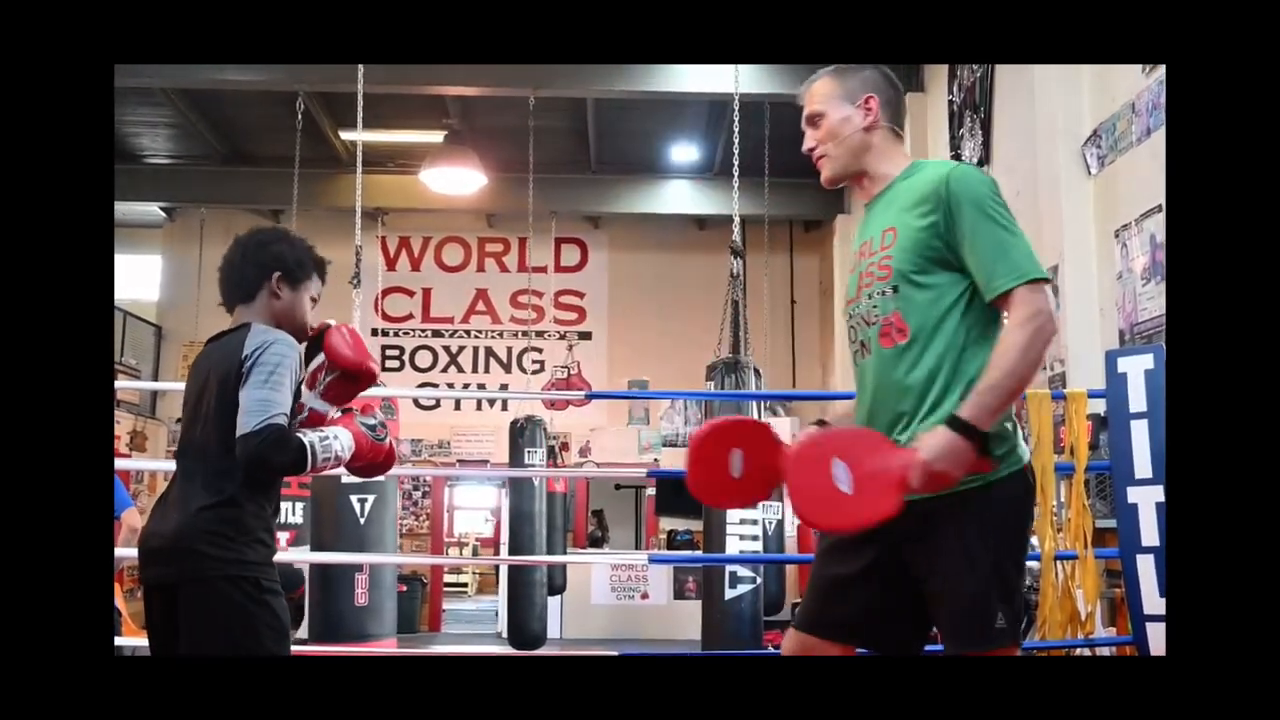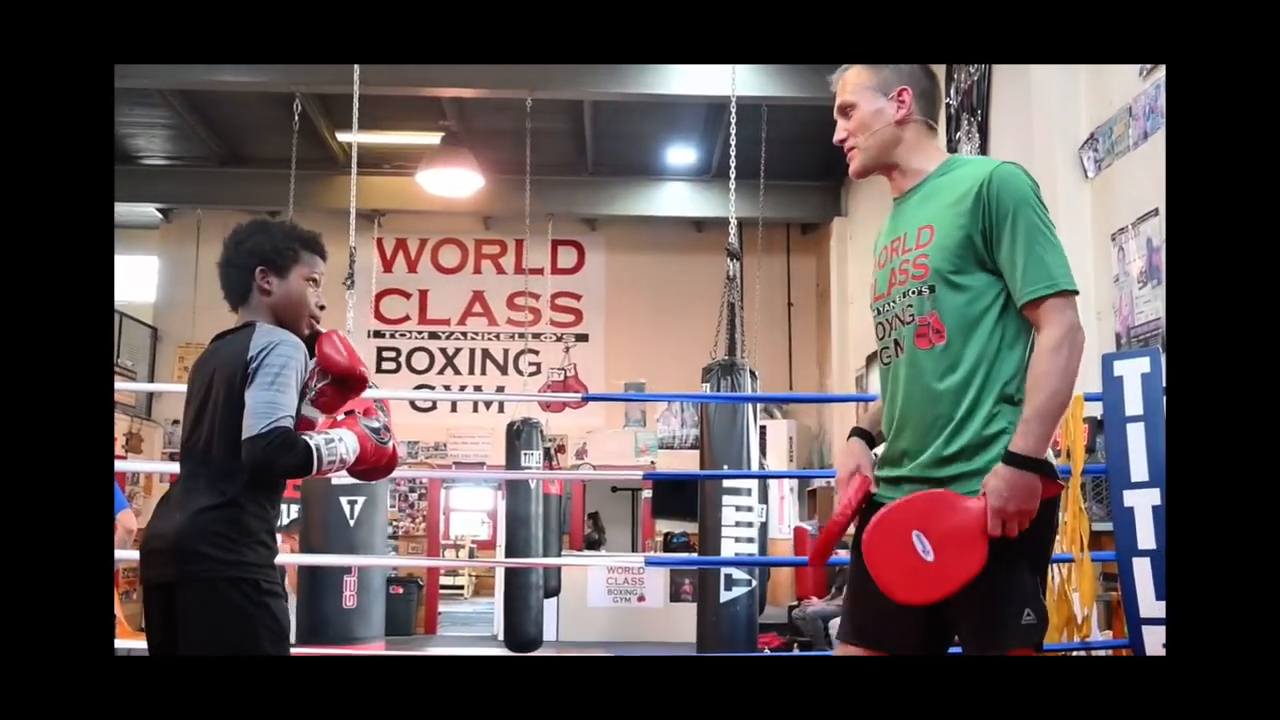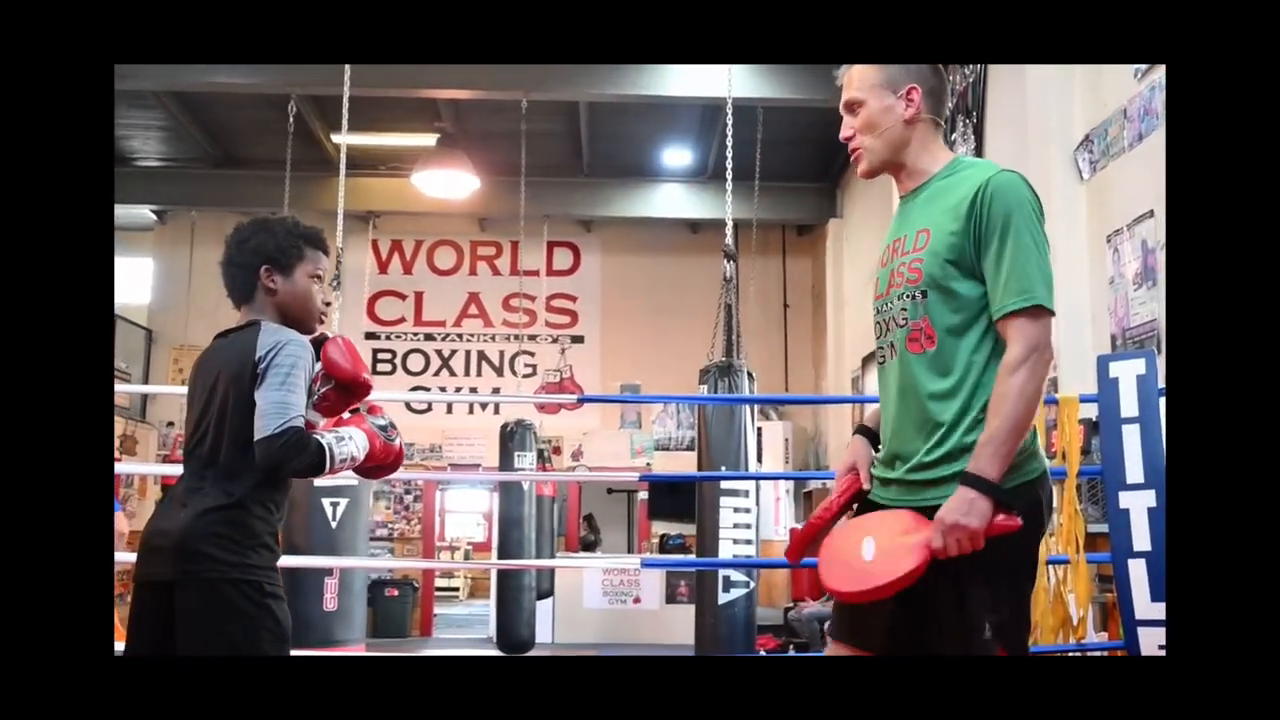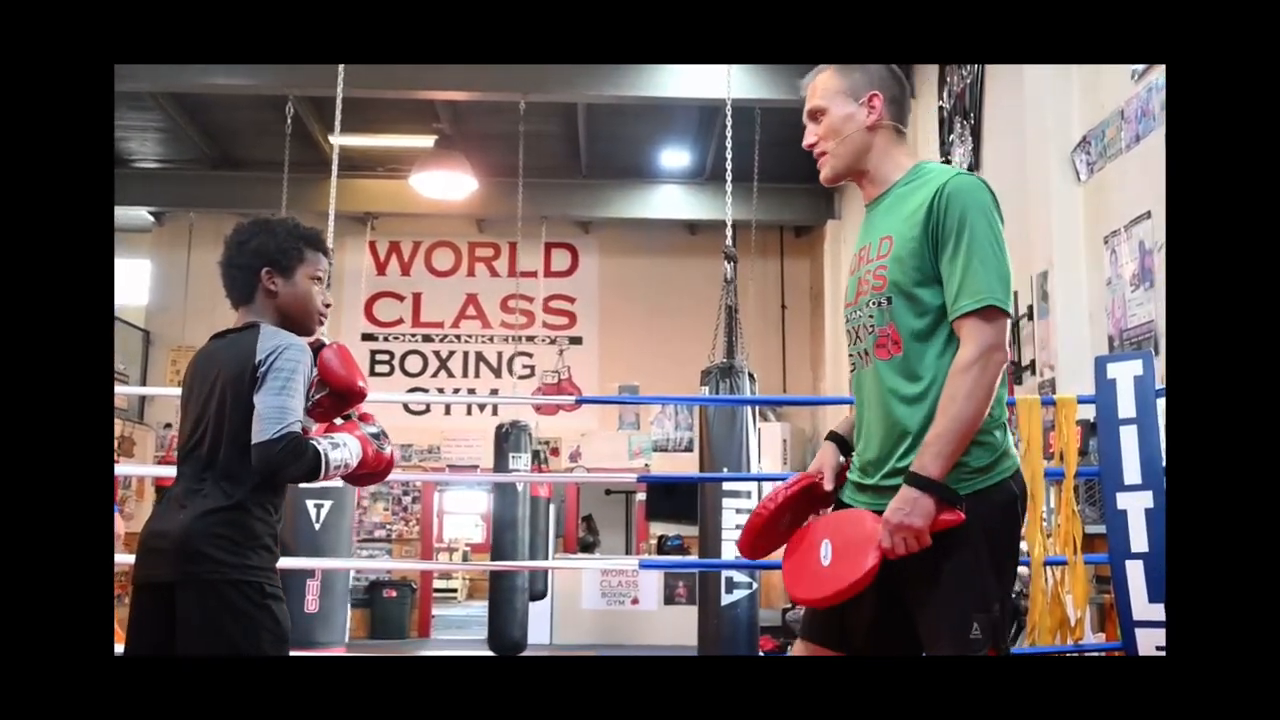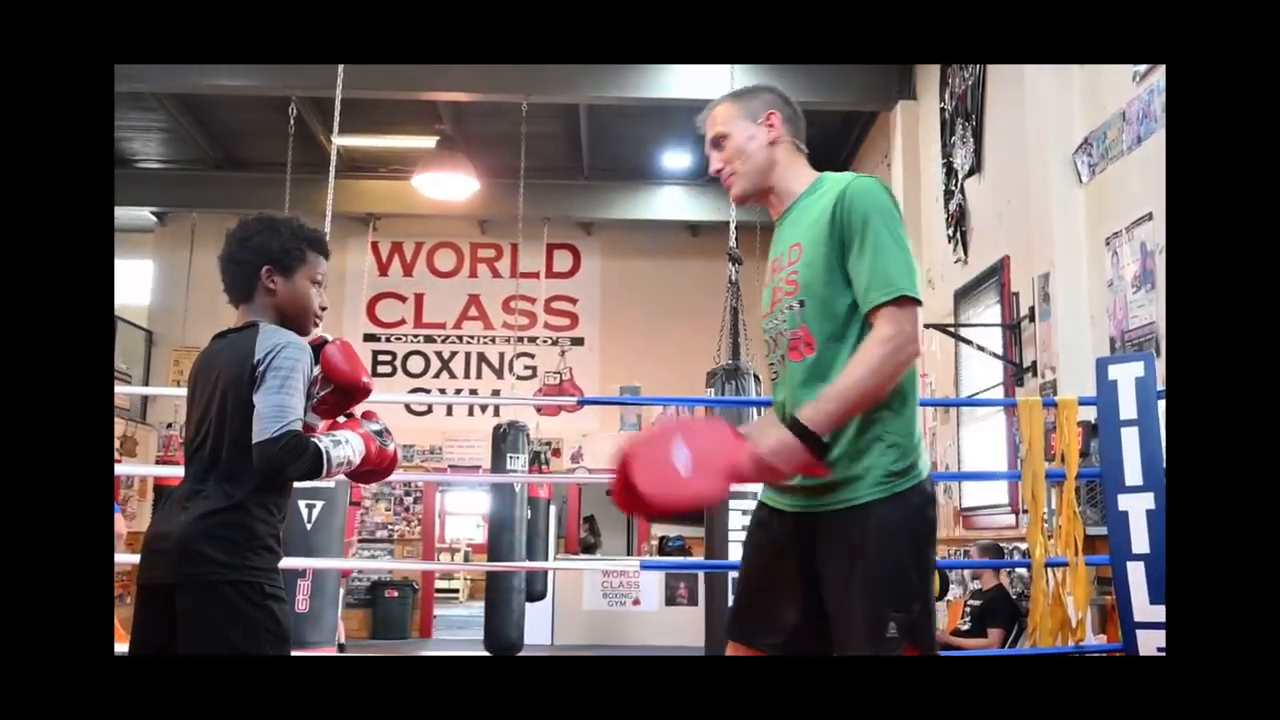
dt=0.4s
person 1, frame 1
left shoulder: (951, 185)
right shoulder: (869, 226)
left elbow: (1033, 315)
left wrist: (964, 428)
left hip: (963, 484)
left knee: (983, 649)
right knee: (806, 646)
person 1, frame 2
left shoulder: (992, 185)
right shoulder: (893, 225)
left elbow: (1061, 329)
left wrist: (1021, 460)
right wrist: (864, 436)
left hip: (987, 491)
right hip: (895, 494)
left knee: (1002, 649)
right knee: (862, 647)
person 1, frame 3
left shoulder: (993, 190)
right shoulder: (903, 220)
left elbow: (1029, 347)
left wrist: (978, 483)
right wrist: (869, 433)
left hip: (980, 495)
right hip: (893, 492)
right knee: (848, 645)
person 1, frame 4
left shoulder: (950, 194)
right shoulder: (872, 223)
left elbow: (985, 347)
left wrist: (923, 482)
right wrist: (840, 440)
left hip: (954, 496)
right hip: (867, 498)
right knee: (815, 648)
person 1, frame 5
left shoulder: (853, 197)
right shoulder: (782, 239)
left elbow: (897, 335)
left wrist: (800, 430)
right wrist: (745, 440)
left hip: (872, 496)
right hip: (790, 498)
left knee: (894, 651)
right knee: (752, 648)
person 2, frame 1
left shoulder: (210, 356)
right shoulder: (273, 345)
right elbow: (264, 448)
left wrist: (322, 400)
right wrist: (347, 438)
left hip: (167, 544)
right hip: (224, 553)
person 2, frame 2
left shoulder: (212, 355)
right shoulder: (278, 345)
right elbow: (268, 451)
left wrist: (314, 406)
right wrist: (350, 441)
left hip: (168, 543)
right hip: (225, 553)
person 2, frame 3
left shoulder: (213, 354)
right shoulder: (285, 344)
right elbow: (279, 450)
left wrist: (314, 409)
right wrist: (358, 439)
left hip: (166, 543)
right hip: (227, 553)
person 2, frame 4
left shoulder: (207, 355)
right shoulder: (284, 348)
right elbow: (275, 454)
left wrist: (307, 412)
right wrist: (351, 446)
left hip: (164, 544)
right hip: (227, 555)
person 2, frame 5
left shoulder: (213, 353)
right shoulder: (284, 347)
right elbow: (277, 453)
left wrist: (312, 412)
right wrist: (354, 443)
left hip: (170, 545)
right hip: (230, 556)
